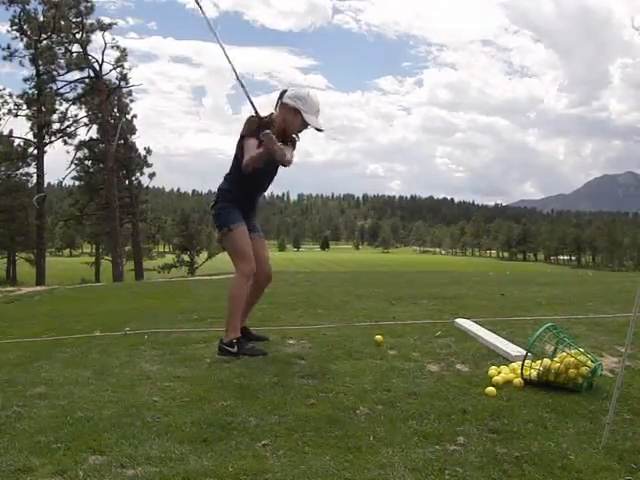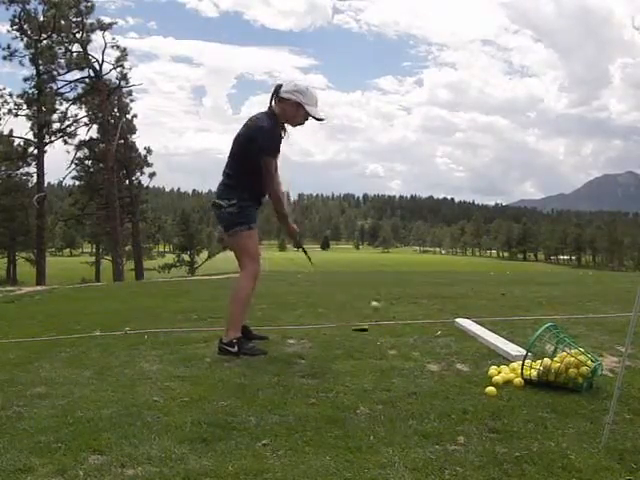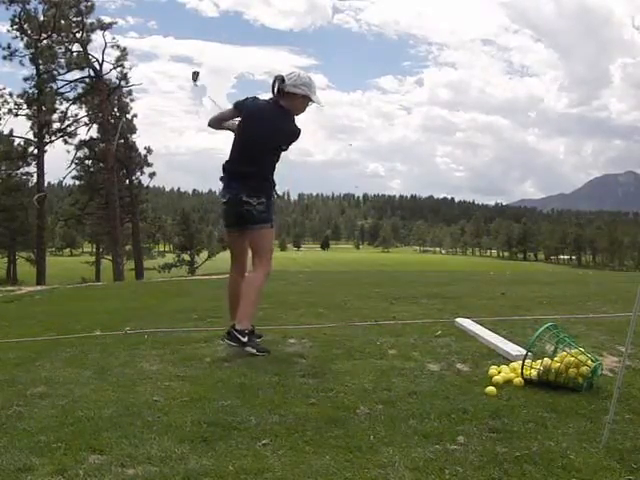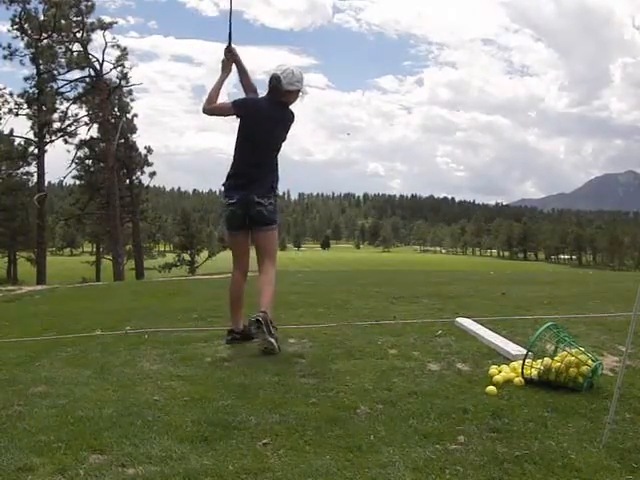
dt=0.5s
person 1, frame 1
left shoulder: (288, 138)
right shoulder: (256, 124)
left elbow: (286, 159)
right elbow: (247, 164)
left wrist: (278, 151)
right wrist: (264, 152)
left hip: (247, 210)
right hip: (228, 205)
left knee: (264, 274)
right knee: (247, 269)
left ankle: (239, 327)
right ankle: (229, 340)
person 1, frame 2
left shoulder: (267, 124)
right shoulder: (267, 130)
left elbow: (272, 178)
right elbow: (271, 184)
left wrist: (285, 215)
right wrist: (286, 222)
left hip: (232, 202)
right hip: (237, 203)
left knee: (249, 267)
right knee: (250, 268)
left ankle: (238, 327)
right ankle: (230, 340)
person 1, frame 3
left shoulder: (252, 105)
right shoulder: (291, 130)
left elbow: (213, 122)
left hip: (230, 193)
right hip: (258, 197)
left knee: (238, 265)
right knee: (262, 265)
left ankle: (236, 326)
right ankle: (242, 326)
person 1, frame 4
left shoulder: (253, 107)
right shoulder: (287, 117)
left elbow: (208, 108)
left wrist: (224, 73)
right wrist: (239, 64)
left hip: (235, 195)
right hip: (263, 198)
left knee: (240, 266)
right knee: (267, 265)
left ankle: (236, 327)
right ankle: (264, 316)
